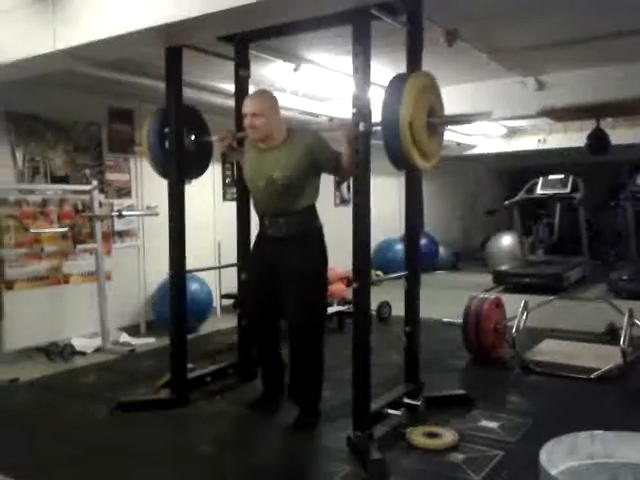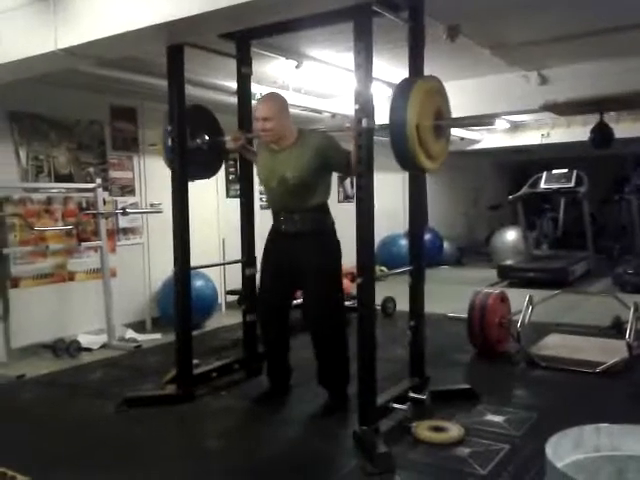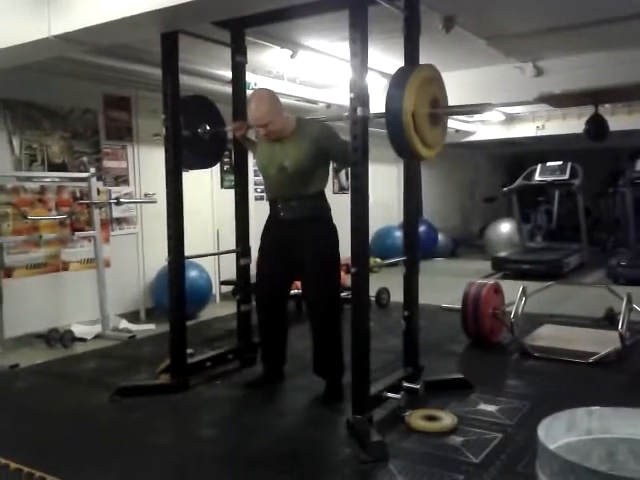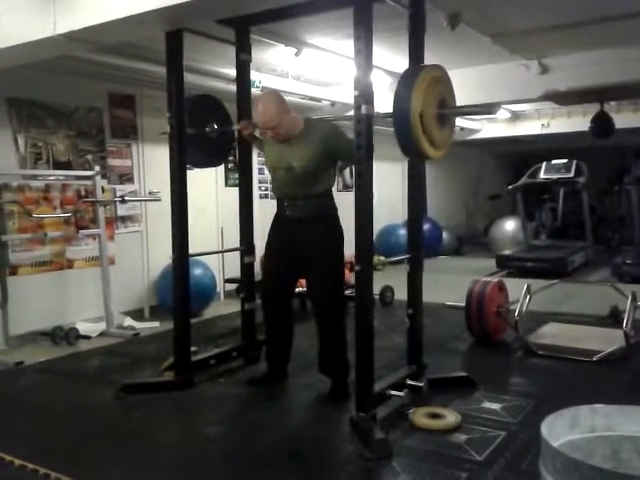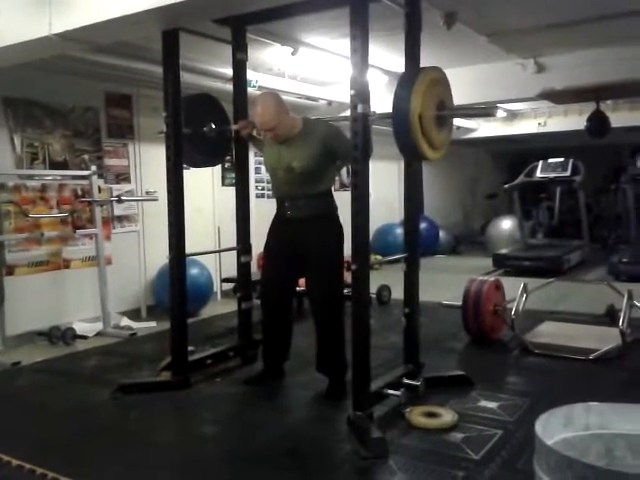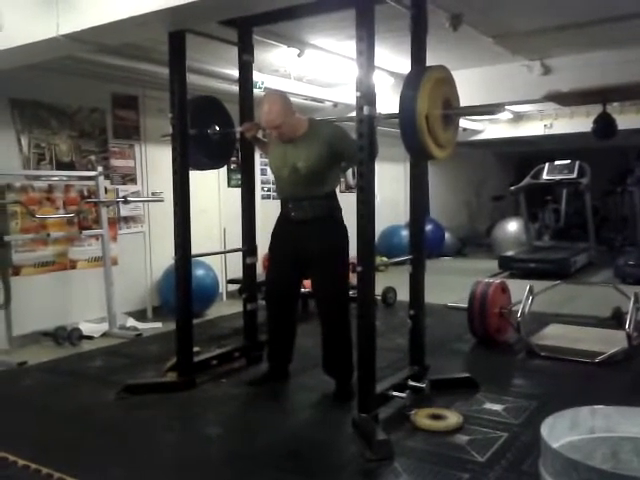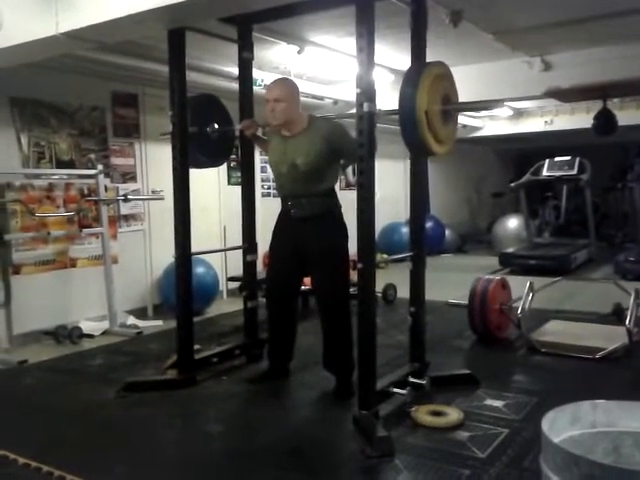
dt=0.7s
person 1, frame 1
left shoulder: (307, 142)
right shoulder: (250, 145)
left elbow: (344, 171)
left wrist: (351, 142)
right wrist: (230, 150)
left hip: (302, 240)
right hip: (266, 239)
left knee: (303, 326)
right knee: (259, 320)
left ankle: (307, 404)
right ankle: (272, 389)
person 1, frame 2
left shoulder: (318, 143)
right shoulder: (264, 147)
left elbow: (351, 168)
right wrist: (243, 150)
left hip: (315, 236)
right hip: (279, 235)
left knee: (323, 318)
right knee: (269, 313)
left ankle: (337, 390)
right ankle: (279, 383)
person 1, frame 3
left shoulder: (316, 133)
right shoulder: (262, 137)
left elbow: (350, 159)
right wrist: (243, 139)
left hip: (313, 223)
right hip: (277, 223)
left knee: (322, 304)
right knee: (267, 299)
left ankle: (332, 378)
right ankle: (272, 368)
person 1, frame 4
left shoulder: (323, 133)
right shoulder: (270, 136)
left elbow: (357, 155)
right wrist: (250, 137)
left hip: (319, 221)
right hip: (284, 221)
left knee: (327, 302)
right knee: (273, 296)
left ankle: (338, 376)
right ankle: (276, 366)
person 1, frame 5
left shoulder: (322, 133)
right shoulder: (269, 137)
left wrist: (330, 170)
right wrist: (249, 137)
left hip: (319, 221)
right hip: (284, 221)
left knee: (325, 301)
right knee: (272, 296)
left ankle: (335, 375)
right ankle: (273, 365)
person 1, frame 6
left shoulder: (328, 134)
right shoulder: (274, 137)
left elbow: (361, 156)
right wrist: (253, 139)
left hip: (324, 223)
right hip: (287, 222)
left knee: (332, 303)
right knee: (277, 297)
left ankle: (342, 377)
right ankle: (277, 366)
person 1, frame 7
left shoulder: (327, 131)
right shoulder: (274, 133)
left elbow: (360, 154)
left wrist: (335, 168)
right wrist: (253, 137)
left hip: (323, 221)
right hip: (288, 220)
left knee: (332, 301)
right knee: (277, 295)
left ankle: (342, 375)
right ankle: (278, 364)
